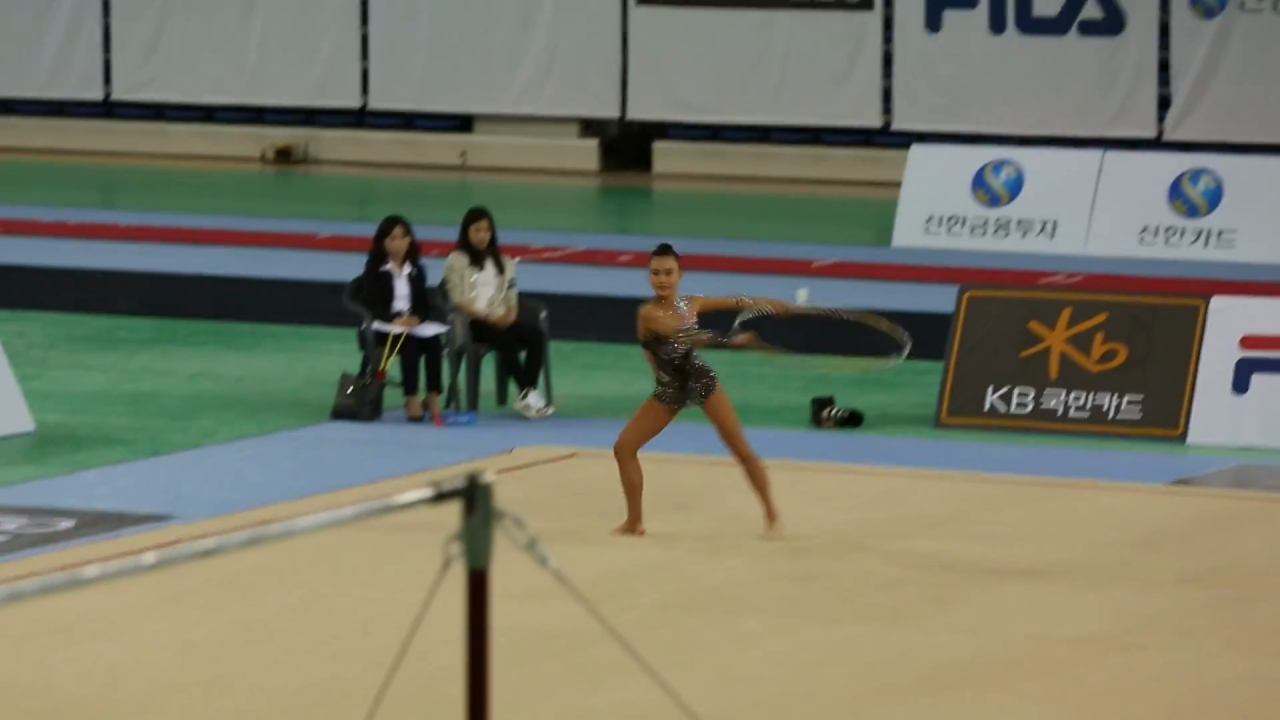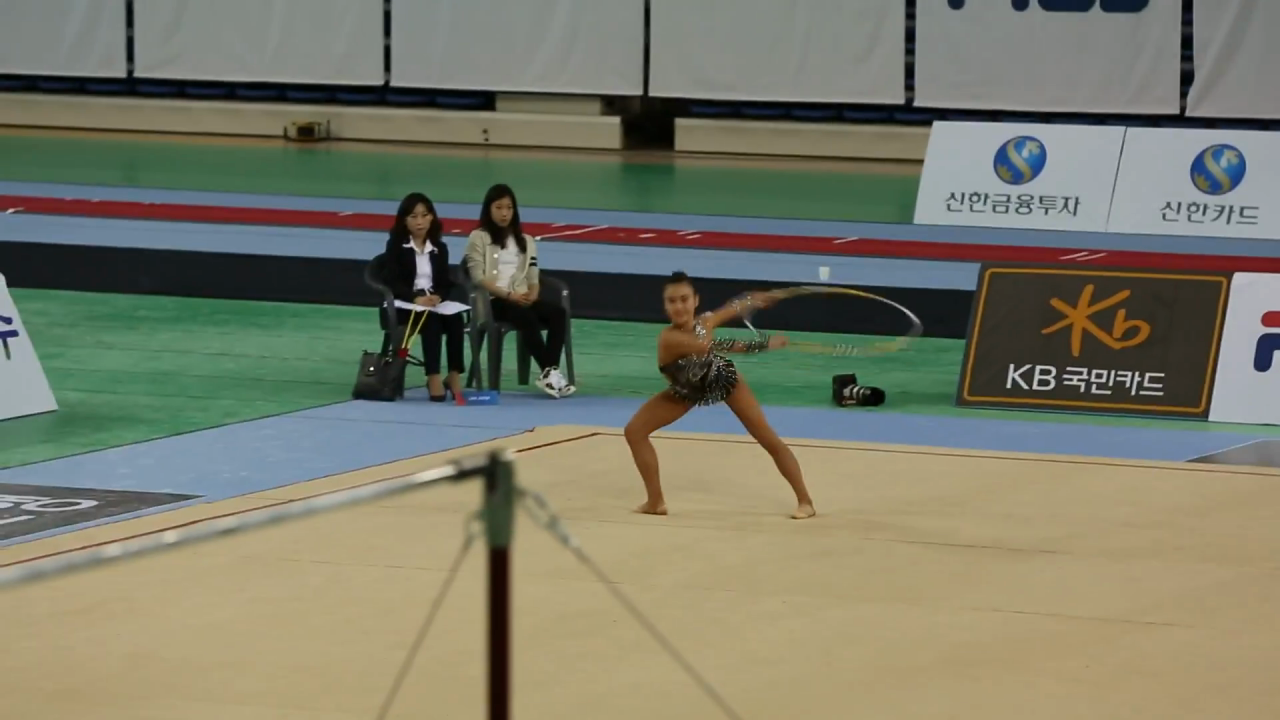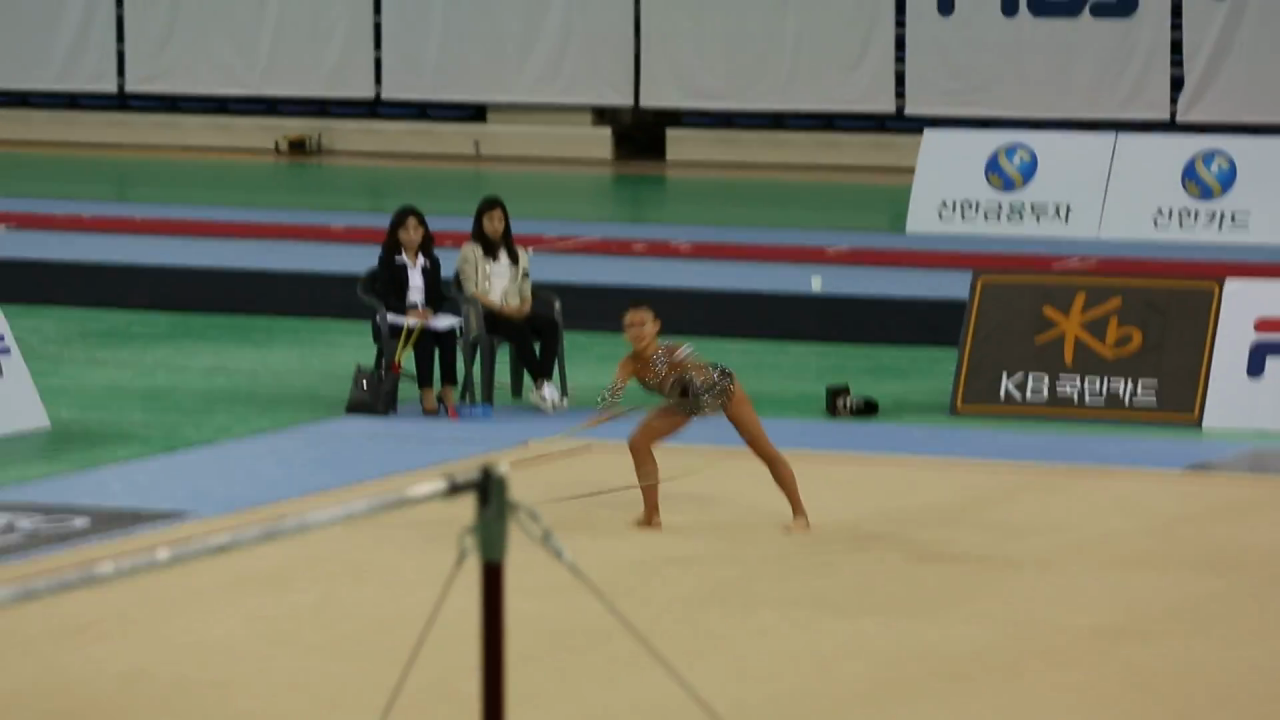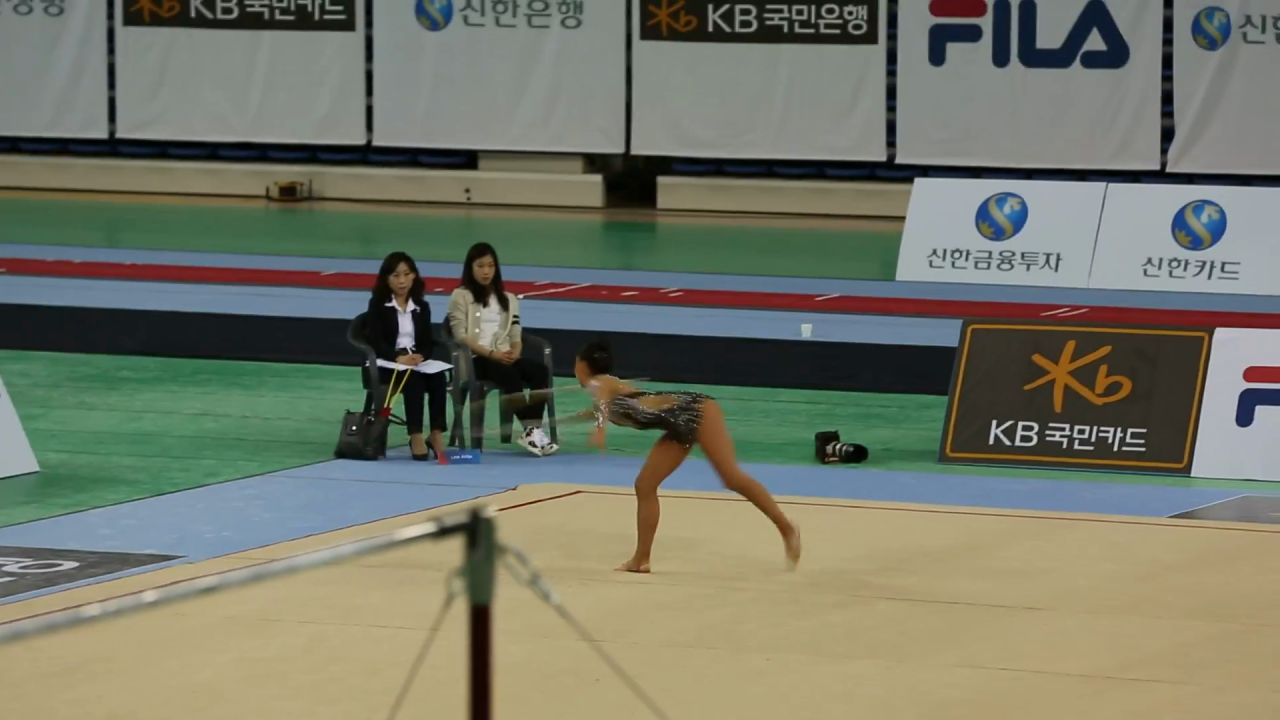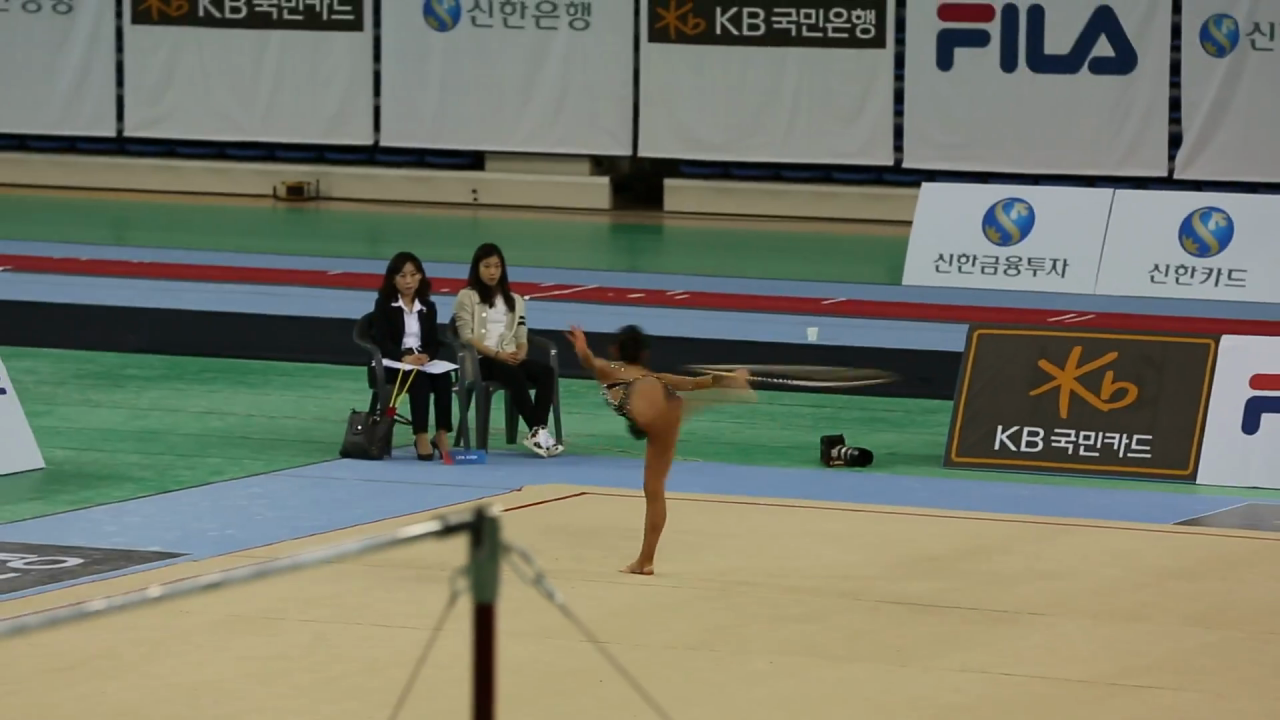
dt=0.2s
person 1, frame 1
left shoulder: (690, 304)
right shoulder: (648, 313)
left elbow: (730, 301)
right elbow: (681, 335)
left wrist: (763, 302)
right wrist: (732, 338)
left hip: (701, 381)
right hip: (669, 391)
left knee: (742, 450)
right knee: (623, 447)
left ankle: (771, 515)
right ankle: (634, 520)
person 1, frame 2
left shoulder: (706, 321)
right shoulder: (669, 338)
left elbow: (734, 307)
right elbow: (717, 348)
left wrist: (758, 298)
right wrist: (766, 343)
left hip: (722, 379)
right hip: (686, 391)
left knee: (769, 439)
right knee: (633, 432)
left ankle: (804, 500)
right ankle: (655, 501)
person 1, frame 3
left shoulder: (675, 352)
right shoulder: (628, 365)
left elbow: (700, 375)
right elbow: (612, 393)
right wrist: (604, 414)
left hip: (716, 388)
right hip: (684, 398)
left knee: (763, 450)
right knee: (638, 443)
left ankle: (799, 513)
right ankle: (651, 514)
person 1, frame 4
left shoulder: (597, 382)
right shoulder: (612, 387)
left elbow: (602, 407)
left wrist: (599, 429)
left hip: (693, 413)
right hip: (678, 430)
left knee: (732, 478)
right knee: (644, 485)
left ankle: (787, 530)
right ankle: (641, 558)
person 1, frame 5
left shoulder: (611, 368)
right shoulder: (648, 374)
right elbow: (692, 383)
left hip: (647, 402)
right hip: (666, 400)
right knee: (653, 489)
right ankle: (645, 560)
person 2, frame 1
left shoulder: (503, 262)
right shoulder: (456, 260)
left elbow: (511, 298)
right elbow: (457, 300)
left wrist: (510, 314)
right wrist: (487, 316)
left hip: (501, 321)
right hip: (472, 322)
left knee: (536, 334)
right knee: (506, 339)
left ankle: (530, 391)
right ankle: (526, 393)
person 2, frame 2
left shoulder: (525, 241)
right shoulder: (478, 238)
left elbow: (533, 277)
right elbow: (478, 277)
left wrist: (532, 294)
right wrist: (509, 295)
left hip: (523, 299)
right hip: (493, 300)
left knee: (558, 312)
right knee: (527, 317)
left ankle: (551, 370)
right ankle: (548, 372)
person 2, frame 3
left shoulder: (518, 253)
right shoulder: (470, 251)
left elbow: (526, 290)
right elbow: (470, 291)
left wrist: (525, 307)
right wrist: (501, 308)
left hip: (515, 312)
right hip: (485, 314)
left knee: (550, 325)
right knee: (520, 330)
left ankle: (545, 384)
right ankle: (541, 385)
person 2, frame 4
left shoulder: (508, 299)
right shoulder: (460, 296)
left elbow: (516, 335)
right elbow: (461, 336)
left wrist: (515, 353)
right wrist: (491, 353)
left hip: (505, 359)
right hip: (475, 360)
left knee: (540, 371)
right knee: (510, 376)
left ankle: (533, 430)
right ankle: (530, 431)
person 2, frame 5
left shoulder: (514, 300)
right shoulder: (467, 297)
left elbow: (521, 336)
right elbow: (466, 336)
left wrist: (520, 352)
right wrist: (497, 354)
left hip: (511, 358)
right hip: (481, 360)
left knee: (546, 371)
right knee: (515, 376)
left ankle: (539, 430)
right ankle: (536, 431)
person 3, frame 1
left shoulder: (417, 270)
right shoulder: (373, 269)
left elbow: (424, 304)
right elbow: (370, 304)
left wrist: (415, 318)
right wrist: (394, 320)
left hip: (413, 324)
left knee: (433, 342)
right knee: (410, 344)
left ankle: (432, 397)
right ankle: (411, 398)
person 3, frame 2
left shoulder: (439, 248)
right shoulder: (395, 246)
left elbow: (446, 283)
right elbow: (393, 282)
left wrist: (437, 297)
right wrist: (416, 299)
left hip: (435, 302)
right hip: (404, 305)
left knee: (455, 320)
right knee: (432, 322)
left ankle: (454, 376)
right ankle: (433, 377)
person 3, frame 3
left shoulder: (431, 261)
right shoulder: (388, 259)
left elbow: (439, 297)
right elbow: (385, 296)
left wrist: (430, 311)
right wrist: (408, 313)
left hip: (427, 317)
right hip: (397, 319)
left knee: (448, 333)
right knee: (423, 335)
left ankle: (448, 390)
right ankle: (426, 391)
person 3, frame 4
left shoulder: (422, 307)
right shoulder: (377, 305)
left elbow: (428, 341)
right elbow: (375, 341)
left wrist: (420, 355)
right wrist: (398, 357)
left hip: (417, 361)
right hip: (387, 363)
left knee: (438, 378)
right knee: (414, 380)
left ankle: (437, 434)
right ankle: (416, 436)
person 3, frame 5
left shoulder: (428, 307)
right shoulder: (384, 304)
left elbow: (434, 342)
right elbow: (381, 341)
left wrist: (426, 356)
right wrist: (404, 357)
left hip: (422, 361)
right hip: (392, 363)
left knee: (444, 379)
right knee: (419, 380)
left ankle: (442, 434)
right ankle: (421, 436)
